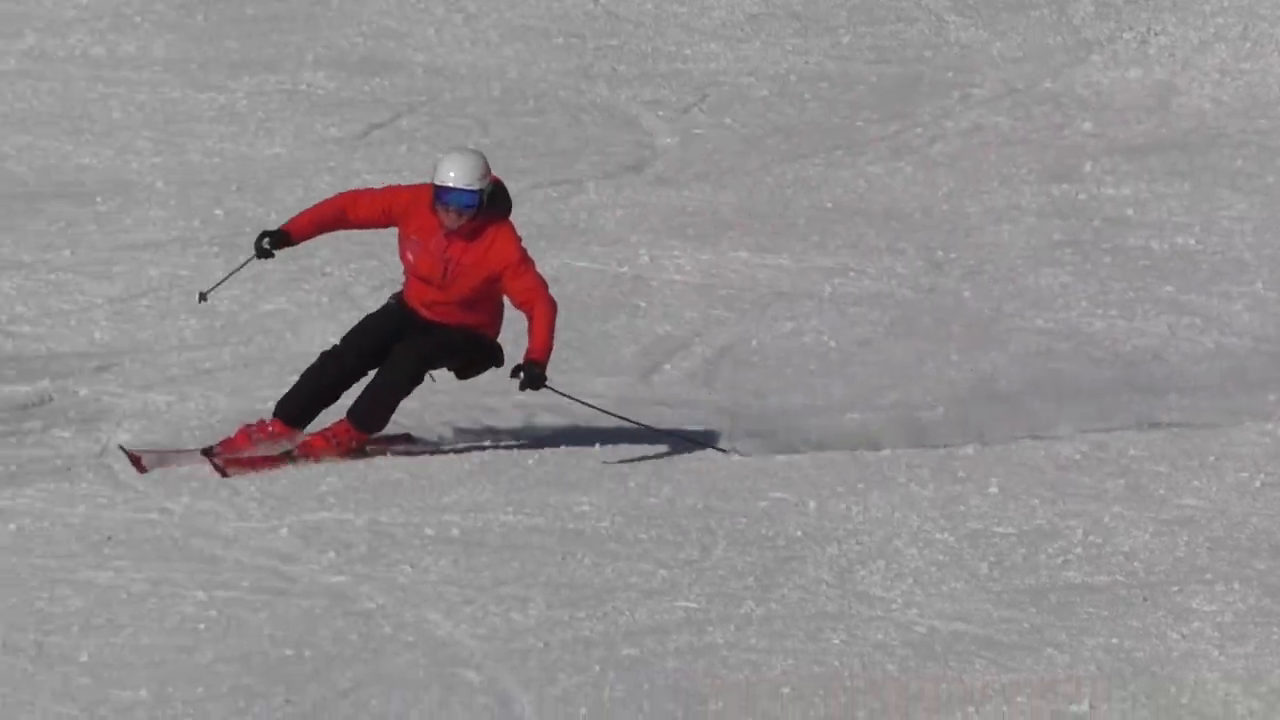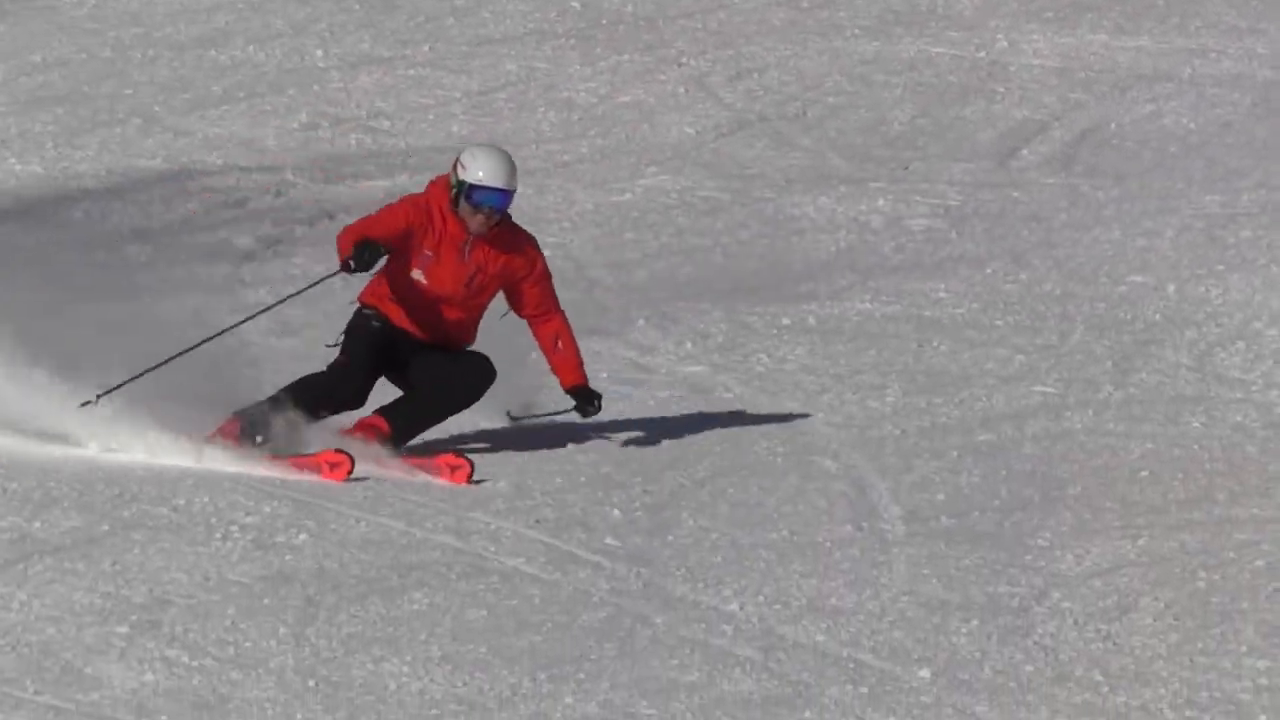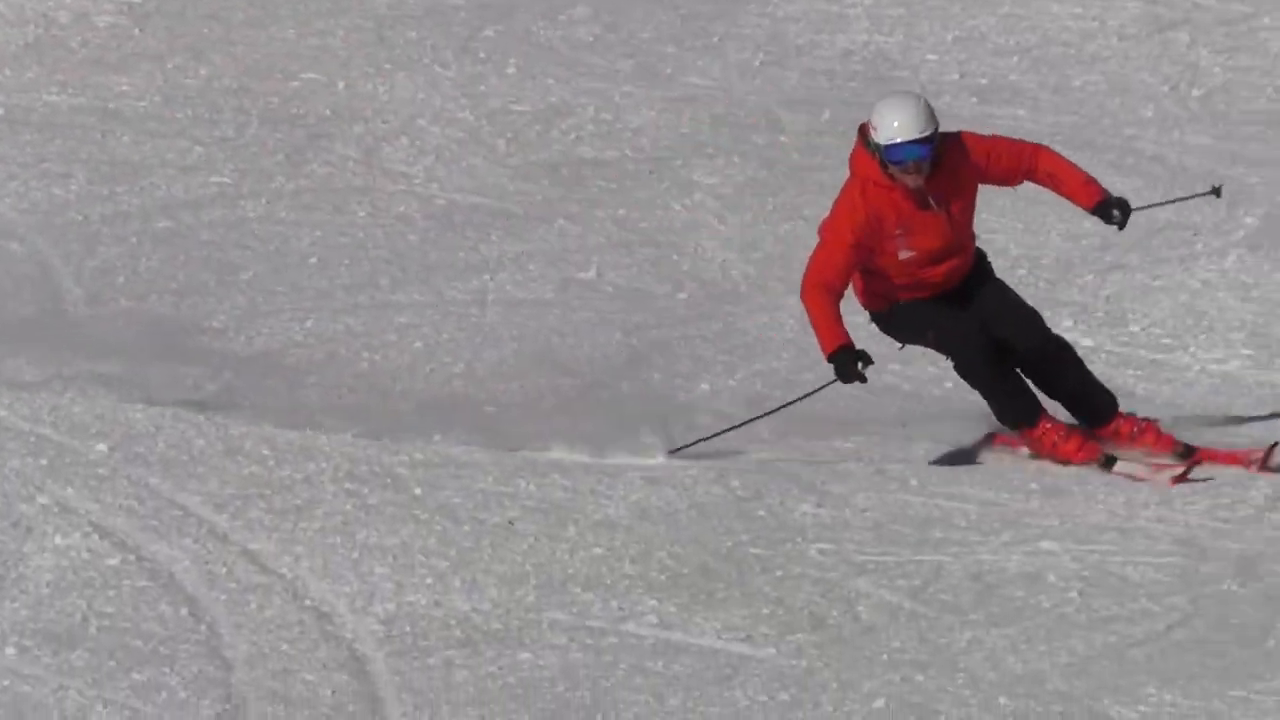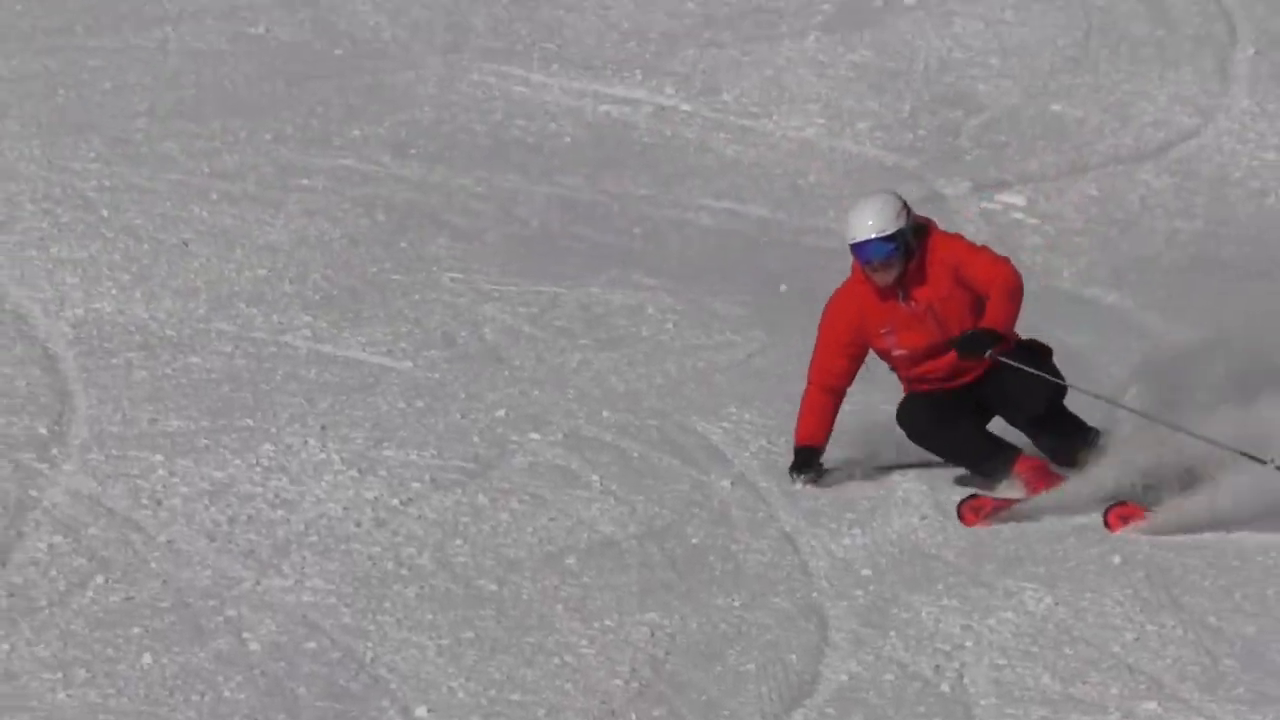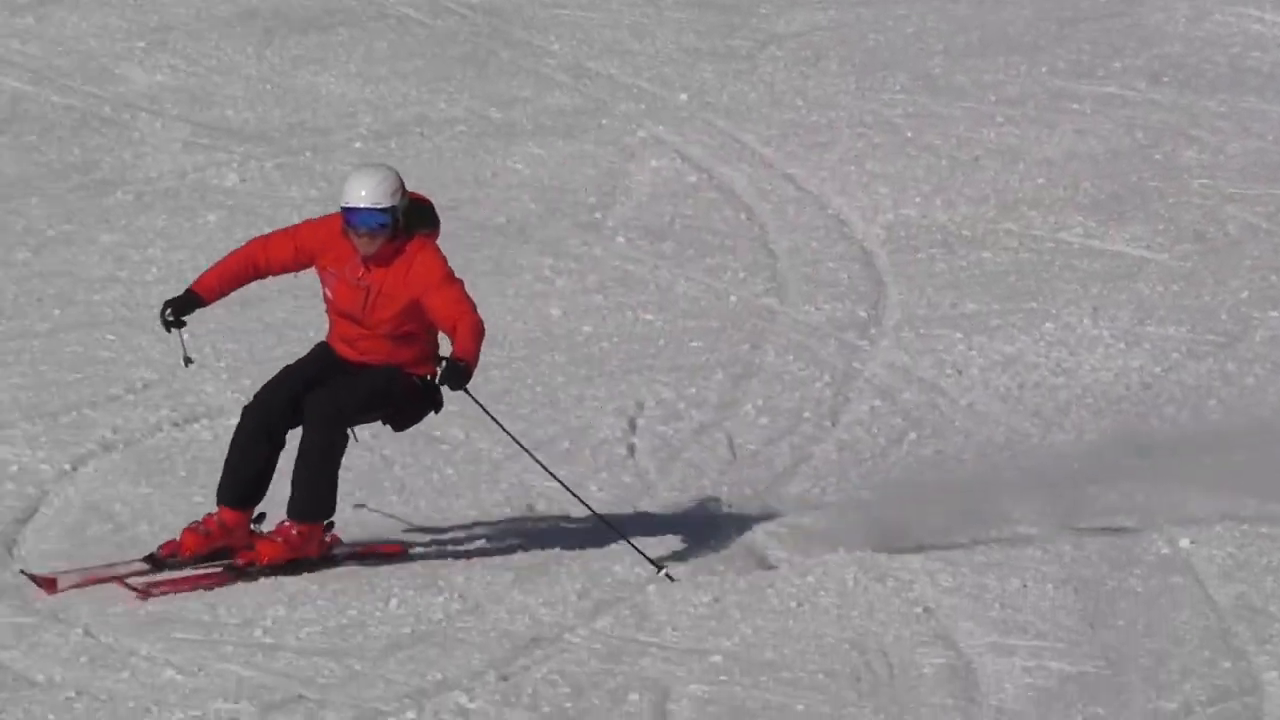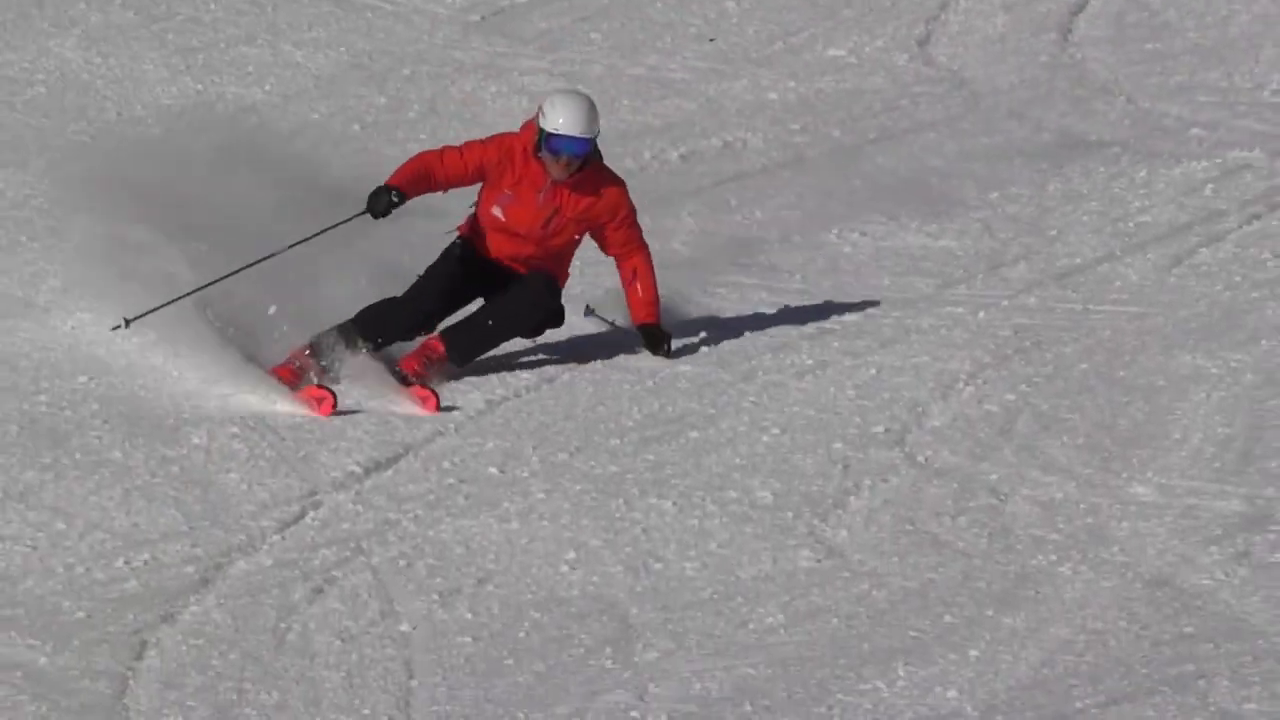
dt=0.7s
person 1, frame 1
left shoulder: (501, 244)
right shoulder: (415, 203)
left elbow: (539, 302)
right elbow: (351, 205)
left wrist: (536, 360)
right wrist: (287, 234)
left hip: (465, 333)
right hip: (413, 309)
left knee: (411, 355)
right knee: (345, 358)
left ankle: (349, 431)
right ankle: (275, 427)
person 1, frame 2
left shoulder: (519, 251)
right shoulder: (422, 212)
left elbow: (545, 316)
right elbow: (360, 233)
left wrist: (575, 383)
right wrist: (359, 250)
left hip: (438, 351)
right hip: (383, 325)
left knee: (479, 373)
right knee: (348, 383)
left ankle: (374, 433)
right ankle: (251, 423)
person 1, frame 3
left shoulder: (959, 154)
right shoulder: (857, 205)
left elbow: (1034, 159)
right elbow: (817, 285)
left wrist: (1097, 198)
right wrist: (838, 348)
left hip: (964, 280)
right hip: (903, 305)
left knee: (1037, 343)
right knee: (970, 342)
left ankle: (1111, 424)
right ankle: (1039, 430)
person 1, frame 4
left shoulder: (944, 250)
right shoulder: (850, 305)
left elbow: (1004, 279)
right elbow: (826, 382)
left wrist: (993, 332)
right wrist: (808, 450)
left hip: (997, 367)
right hip: (937, 393)
left knee: (1041, 417)
right knee: (914, 417)
right ankle: (1027, 474)
person 1, frame 5
left shoulder: (421, 259)
right shoulder: (330, 235)
left elbow: (466, 322)
right elbow: (261, 254)
left wrist: (461, 365)
right wrist: (197, 294)
left hip: (400, 374)
right hip: (341, 358)
left knee: (323, 412)
right knee: (264, 412)
left ankle: (302, 531)
right ankle: (227, 524)
person 1, frame 6
left shoulder: (604, 192)
right shoulder: (506, 151)
left elbow: (632, 254)
right elbow: (438, 164)
left wrist: (647, 321)
right wrist: (395, 188)
left hip: (532, 277)
right hip: (476, 254)
left knee: (538, 297)
right knee: (416, 308)
left ankle: (435, 355)
right ankle: (319, 353)
